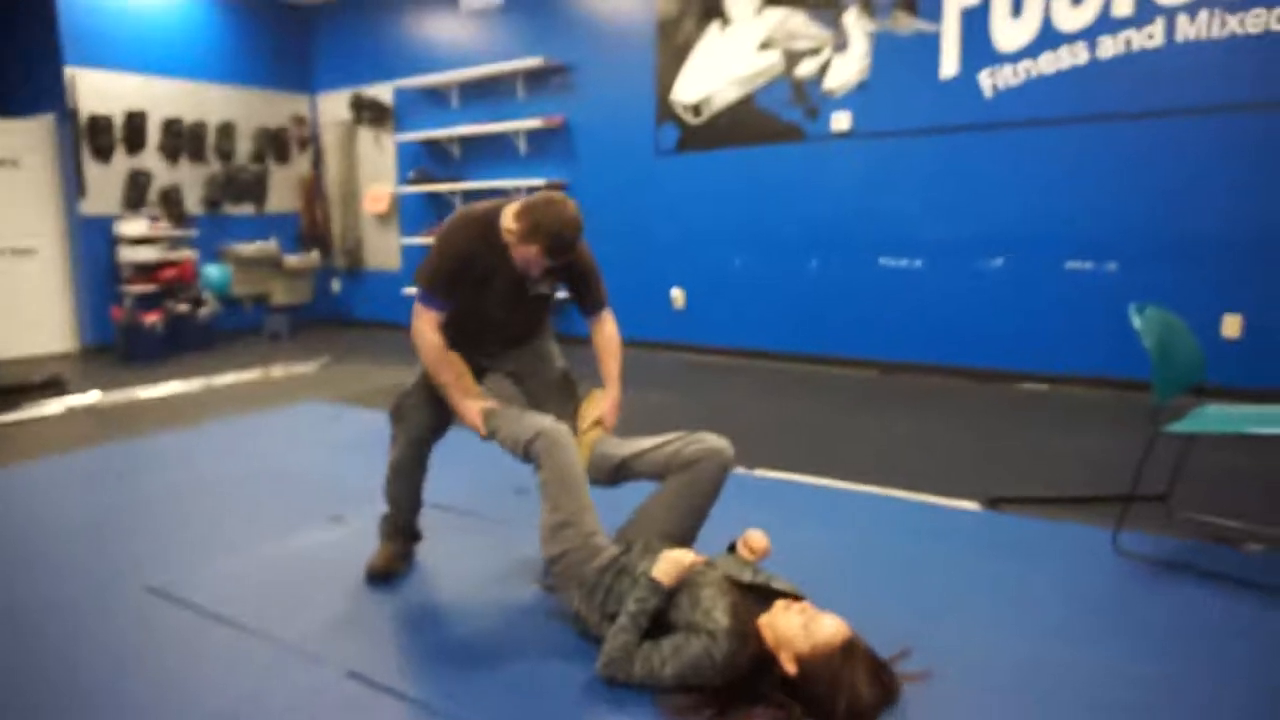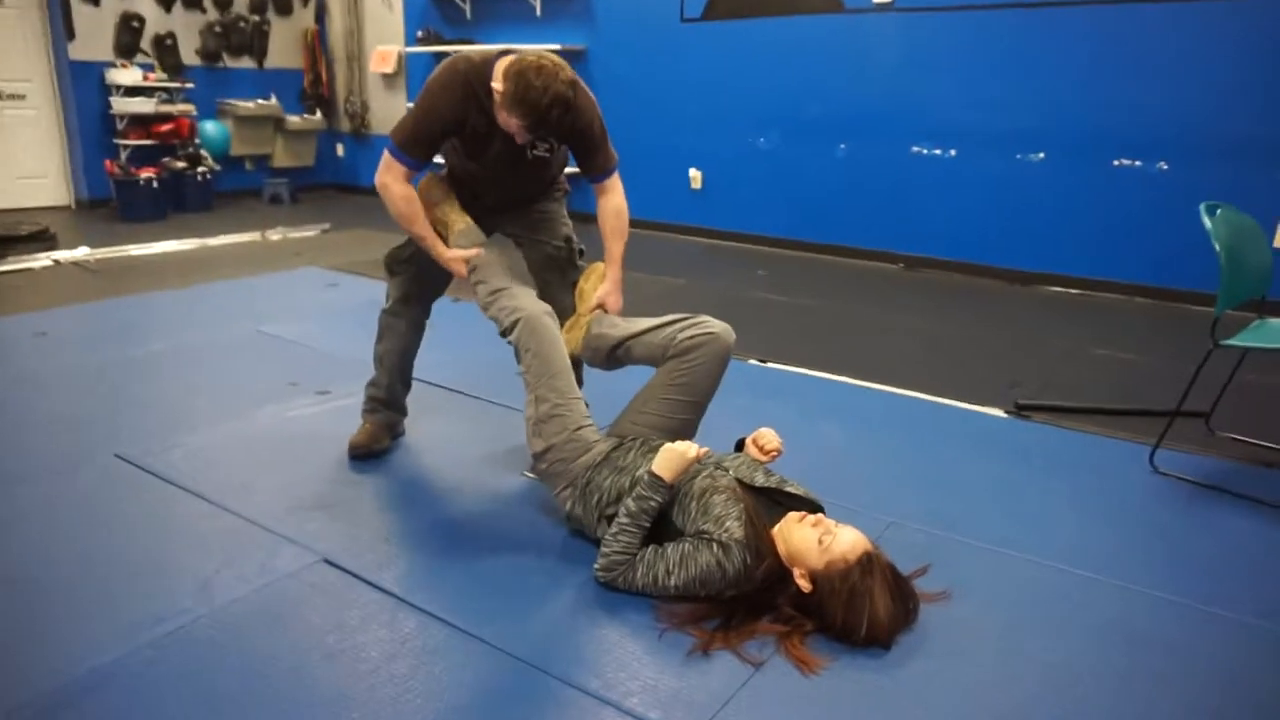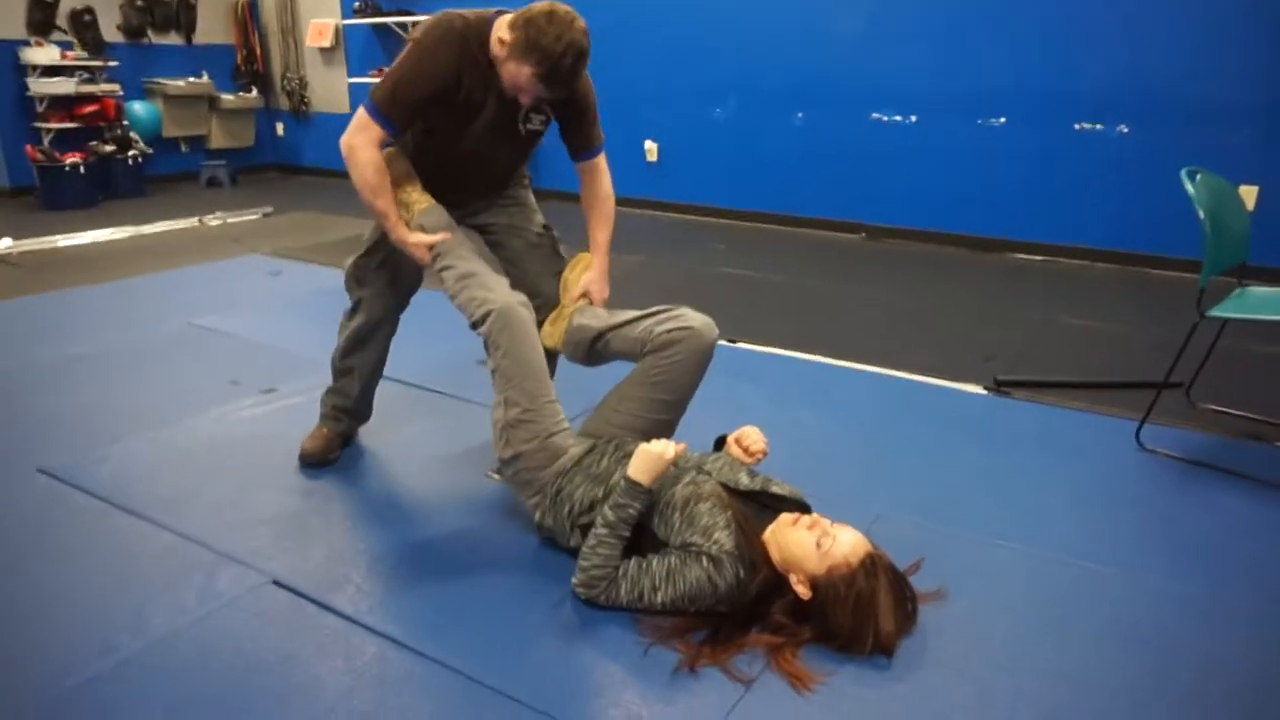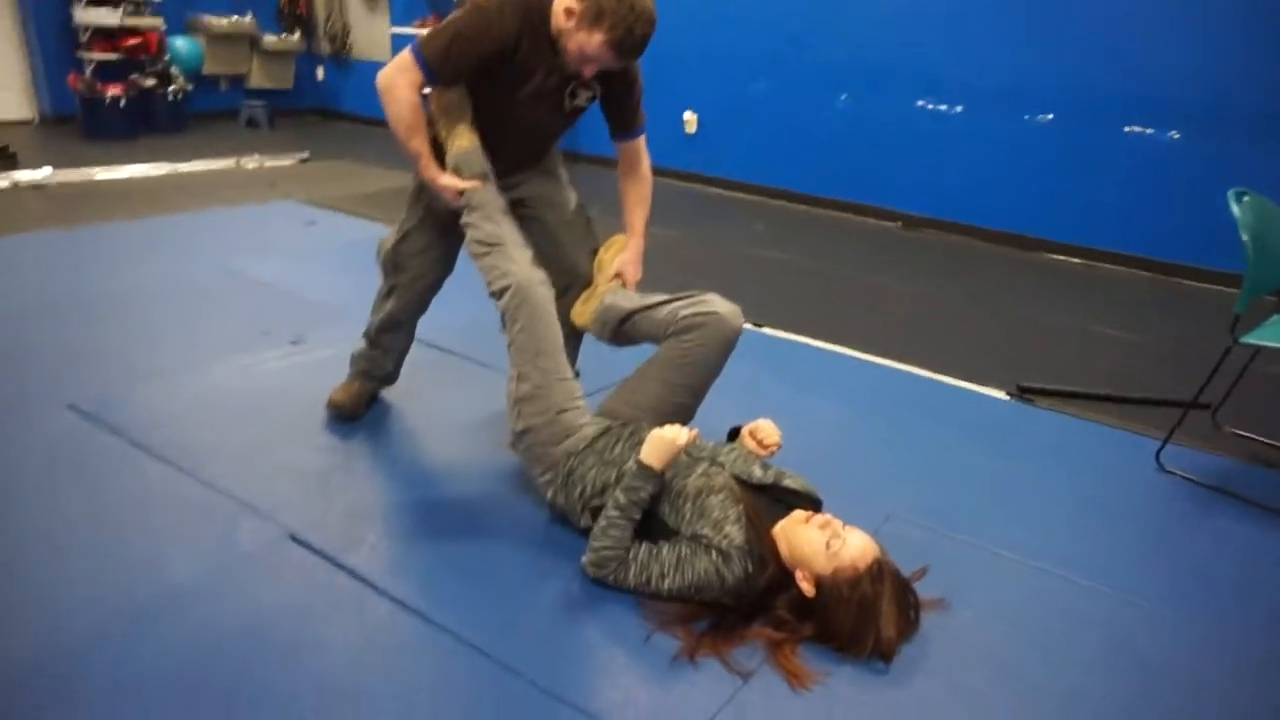
dt=0.5s
person 1, frame 1
left shoulder: (719, 648)
left elbow: (614, 664)
left wrist: (657, 583)
right wrist: (741, 555)
left hip: (598, 581)
right hip: (640, 556)
left knee: (550, 435)
right ankle: (594, 448)
person 1, frame 2
left shoulder: (730, 560)
right shoulder: (792, 503)
left elbow: (613, 568)
left wrist: (657, 479)
right wrist: (751, 454)
left hip: (590, 475)
right hip: (635, 450)
left knee: (531, 317)
right knee: (709, 336)
left ankle: (460, 227)
right ankle: (590, 331)
person 1, frame 3
left shoulder: (719, 573)
right shoulder: (775, 506)
left elbow: (593, 582)
left wrist: (634, 483)
right wrist: (733, 455)
left hip: (562, 484)
right hip: (606, 452)
left knee: (507, 314)
right knee: (690, 331)
left ankle: (423, 211)
right ankle: (570, 327)
person 1, frame 4
left shoulder: (731, 566)
right shoulder: (793, 502)
left elbow: (605, 564)
left wrist: (645, 469)
right wrist: (745, 442)
left hip: (577, 463)
right hip: (622, 437)
left knee: (525, 289)
right knee: (716, 318)
left ankle: (467, 159)
right ankle: (604, 305)
person 2, frame 1
left shoulder: (570, 250)
right shoulder: (464, 235)
left elbow: (601, 321)
right elbow: (426, 326)
left wrist: (611, 392)
right wrist: (459, 401)
left hip: (525, 345)
right hip: (459, 347)
right knee: (411, 431)
right ankle: (397, 538)
person 2, frame 2
left shoulder: (573, 104)
right shoulder: (455, 84)
left elbow: (609, 190)
right elbow: (390, 178)
left wrist: (613, 277)
right wrist: (440, 253)
left hip: (536, 201)
right hip: (462, 194)
left knee: (565, 305)
right knee: (407, 290)
right ankle: (382, 415)
person 2, frame 3
left shoulder: (566, 77)
right shoulder: (444, 44)
left elbow: (593, 171)
right elbow: (358, 141)
left wrist: (598, 264)
right wrist: (397, 232)
left hip: (499, 193)
right hip: (423, 190)
left knee: (547, 297)
right knee: (374, 300)
right ankle: (339, 418)
person 2, frame 4
left shoulder: (613, 61)
left elbow: (632, 155)
right elbow: (396, 81)
left wrist: (634, 246)
right wrist: (431, 173)
left hip: (533, 166)
left knee: (578, 273)
right knee: (412, 274)
right ankle: (367, 376)
